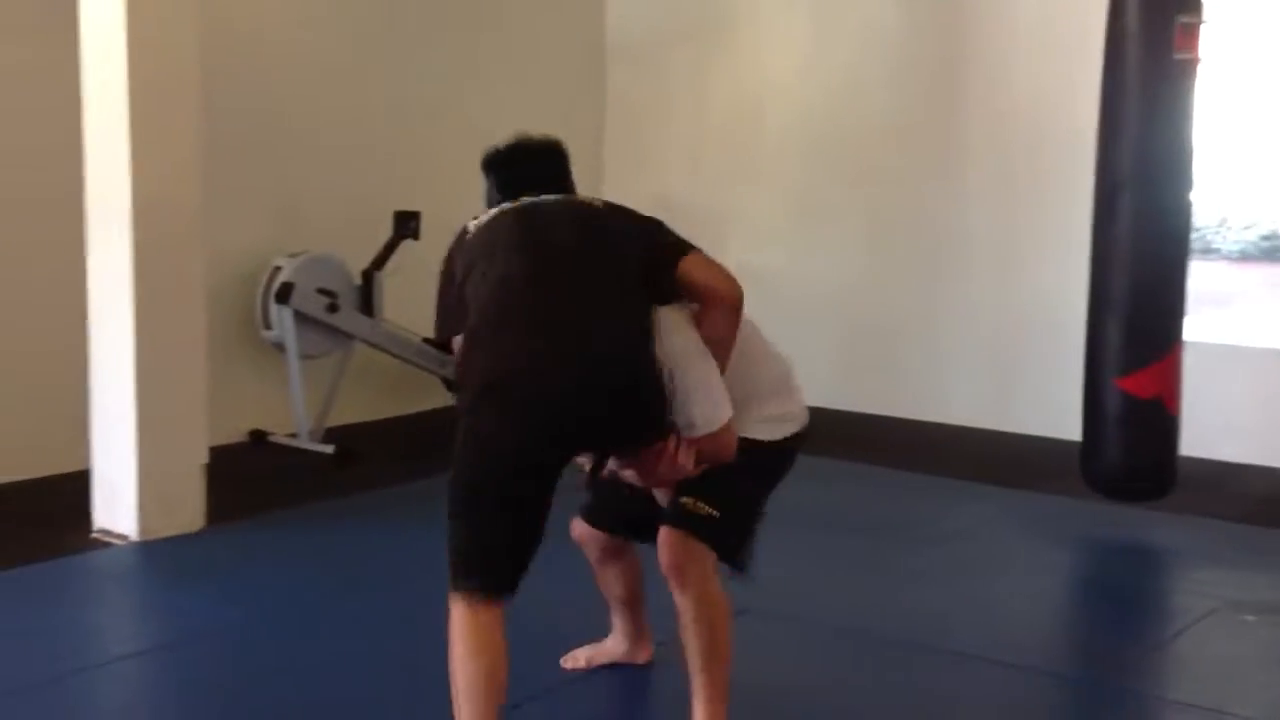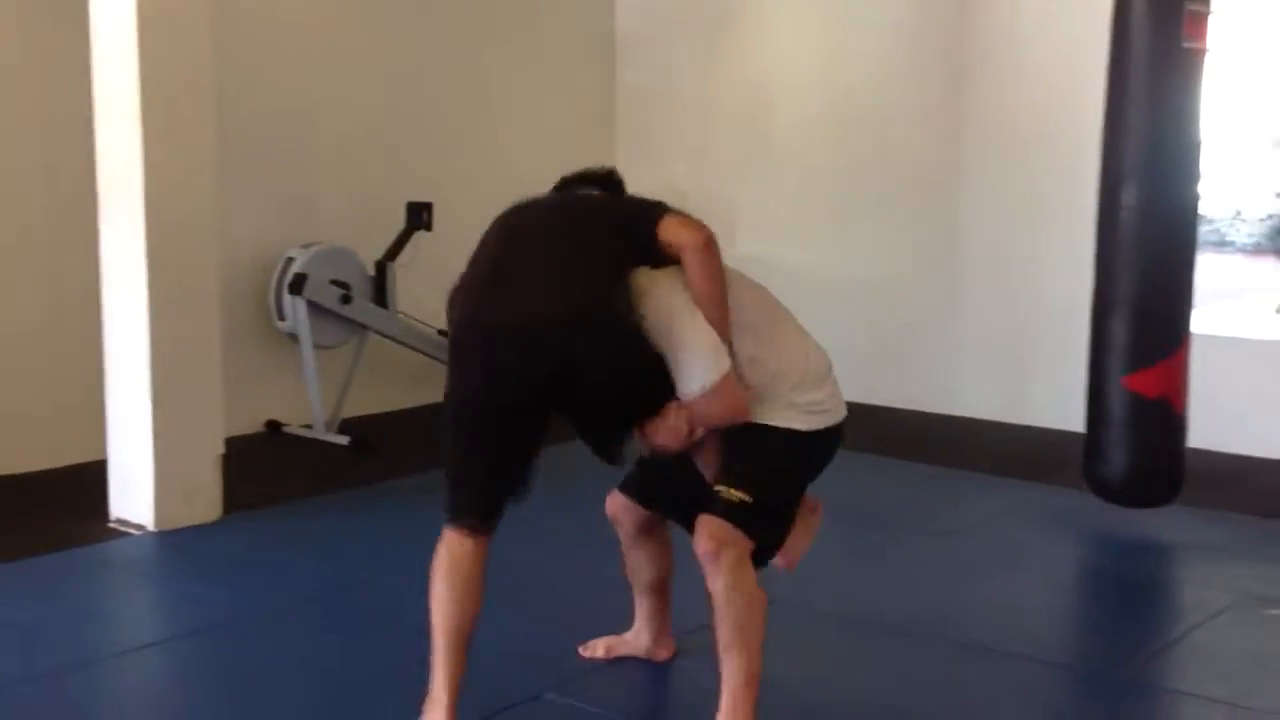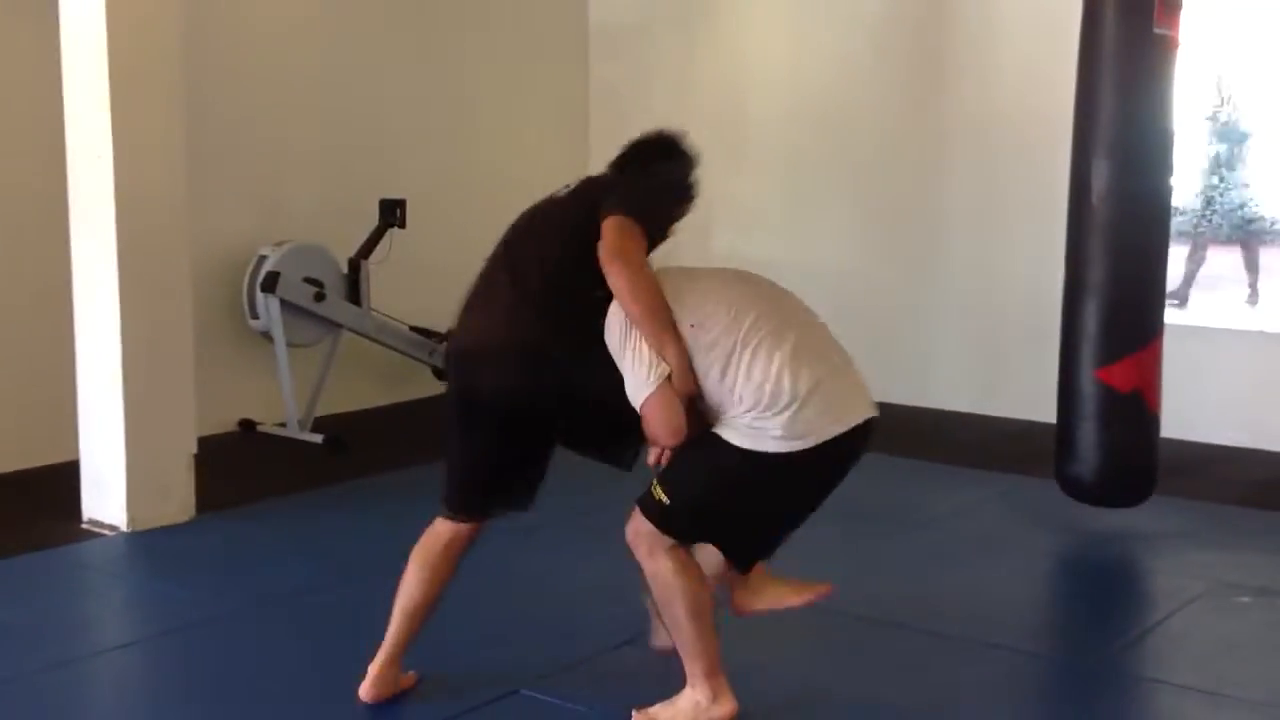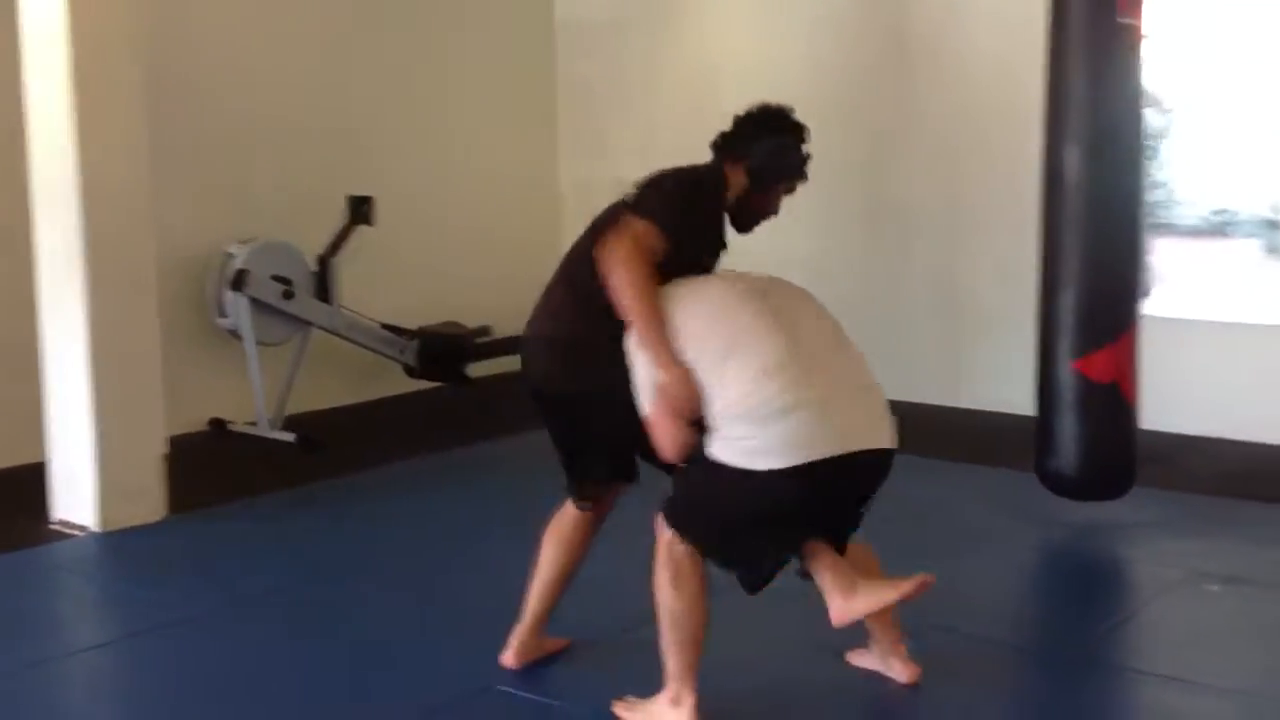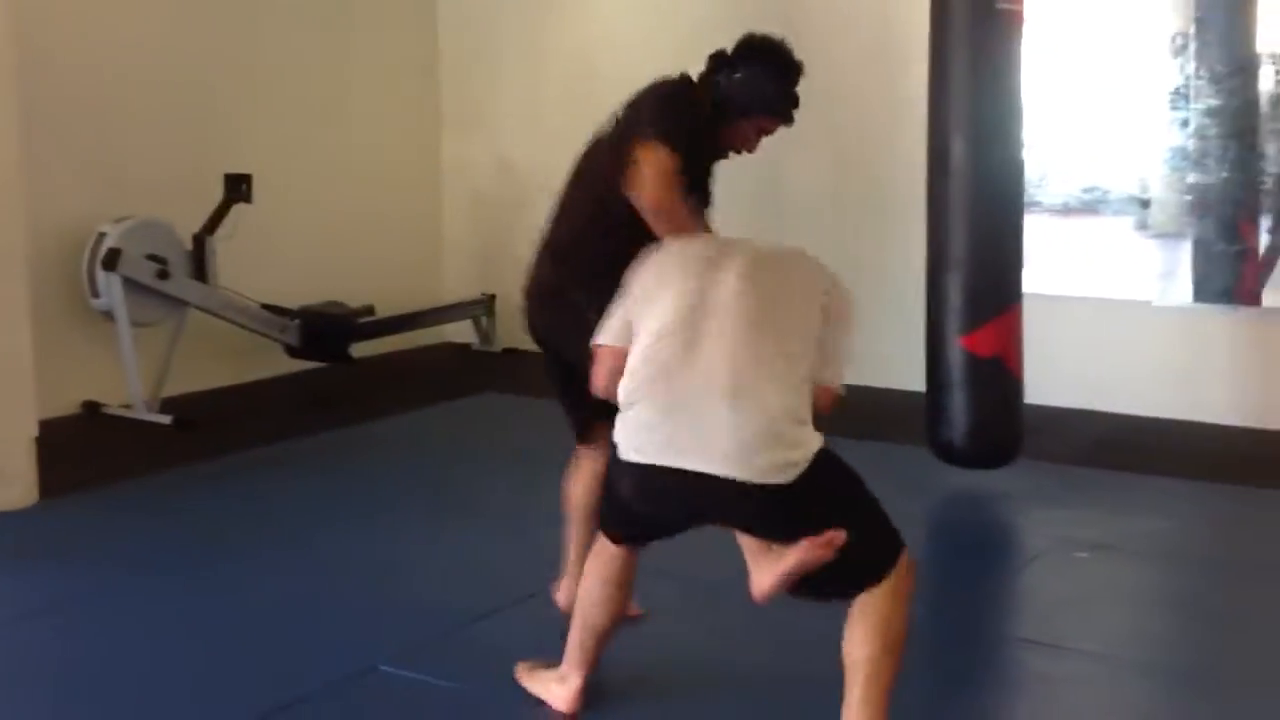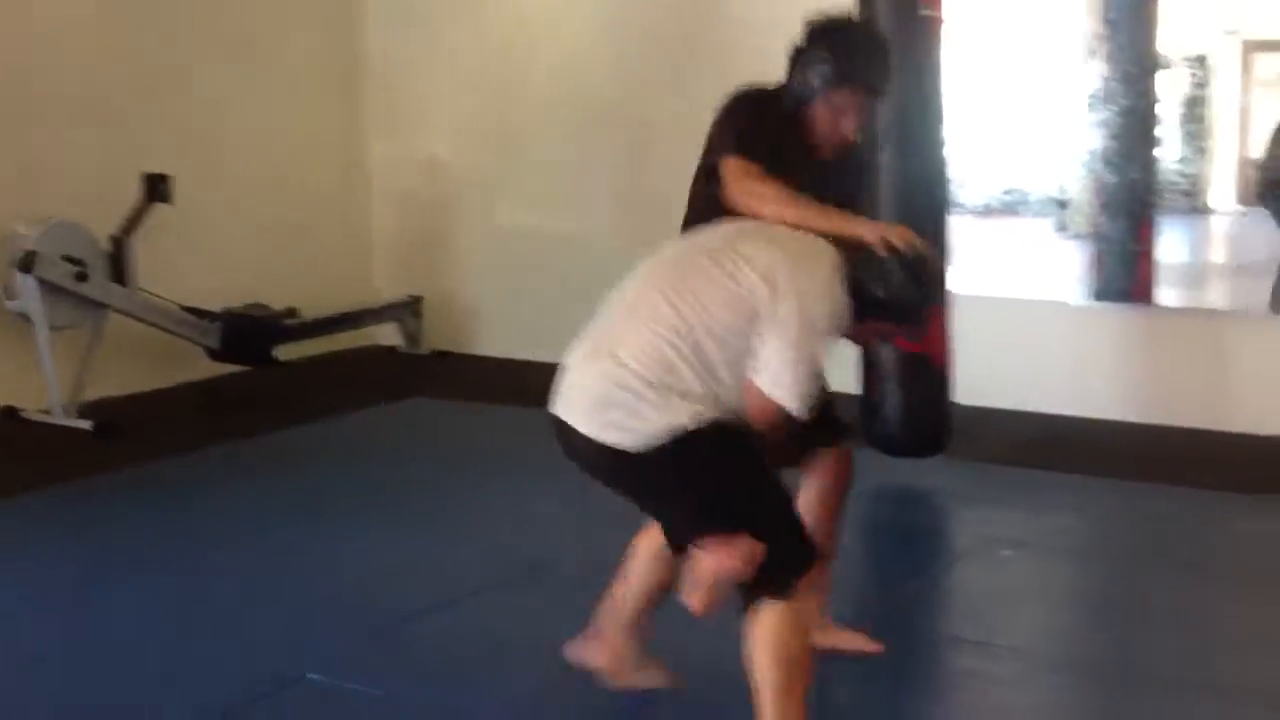
dt=0.4s
person 1, frame 1
left shoulder: (470, 243)
right shoulder: (617, 222)
right elbow: (722, 291)
left hip: (509, 394)
right hip: (616, 373)
left knee: (475, 597)
person 1, frame 2
left shoulder: (515, 223)
right shoulder: (625, 213)
right elbow: (696, 242)
left hip: (484, 338)
right hip: (584, 328)
left knee: (467, 525)
person 1, frame 3
left shoulder: (573, 202)
right shoulder: (636, 196)
right elbow: (617, 255)
right wrist: (677, 358)
left hip: (474, 356)
right hip: (546, 356)
left knee: (458, 523)
left ankle: (382, 669)
person 1, frame 4
left shoulder: (700, 201)
right shoulder: (694, 195)
right elbow: (621, 258)
right wrist: (669, 364)
left hip: (553, 349)
right hip: (586, 351)
left knee: (590, 497)
left ankle: (523, 640)
person 1, frame 5
left shoulder: (688, 124)
right shoulder: (675, 107)
right elbow: (649, 188)
left hip: (564, 293)
right hip: (580, 294)
left knee: (600, 445)
left ankle: (575, 582)
person 1, frame 6
left shoulder: (846, 157)
right shoulder: (752, 116)
left elbow: (833, 247)
right elbow: (745, 191)
right wrist: (863, 230)
left knee: (831, 461)
right ankle: (617, 632)
person 2, frame 1
left shoulder: (660, 336)
left elbow: (719, 444)
right wrist: (649, 468)
left hip: (758, 426)
left knee: (681, 552)
right knee: (593, 530)
right ankle: (630, 639)
person 2, frame 2
left shoulder: (657, 300)
right shoulder: (627, 302)
left elbow: (725, 402)
left wrist: (669, 419)
right wrist: (677, 423)
left hip: (795, 415)
right hip: (740, 411)
left knee: (716, 539)
right knee: (627, 508)
right ankle: (651, 634)
person 2, frame 3
left shoulder: (625, 314)
right shoulder: (700, 286)
left elbow: (667, 427)
left wrist: (668, 442)
left hip: (788, 433)
right hip: (850, 415)
left knee: (651, 534)
person 2, frame 4
right shoulder: (777, 291)
left elbow: (669, 442)
left hip: (768, 448)
right hip: (865, 440)
left knee: (677, 539)
right knee: (823, 534)
right ankle: (891, 652)
person 2, frame 5
left shoulder: (666, 258)
right shoulder: (818, 279)
left elbow: (603, 378)
right elbow: (819, 398)
left hip: (649, 443)
right hip: (764, 453)
left knee: (619, 537)
right knee: (884, 568)
left ankle: (569, 679)
person 2, frame 6
left shoulder: (764, 237)
right shoulder: (816, 289)
right elbow: (762, 415)
left hip: (581, 403)
right hip: (648, 421)
right knee: (786, 580)
left ankle: (612, 641)
